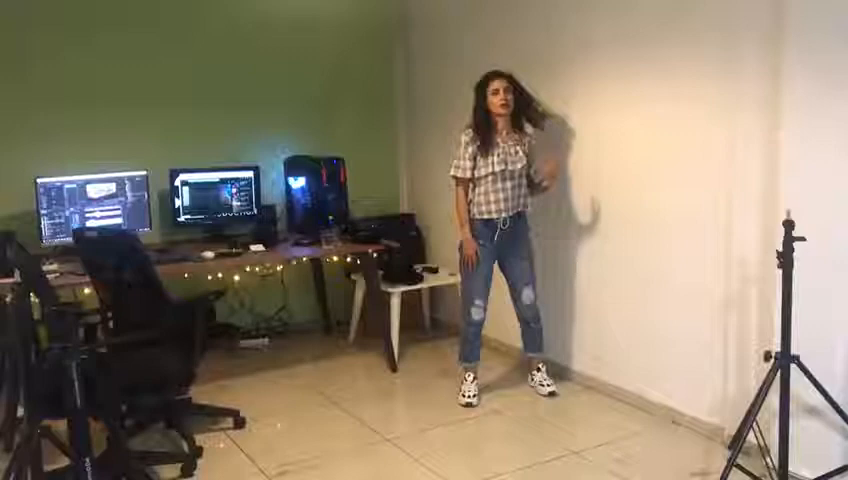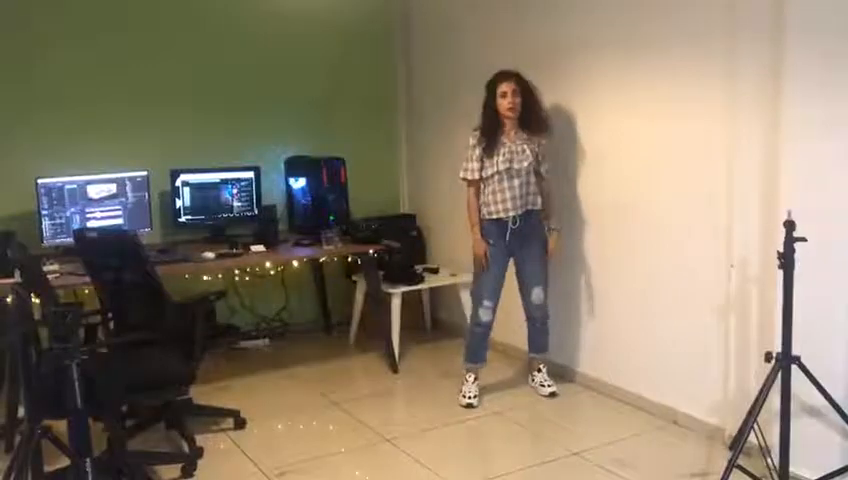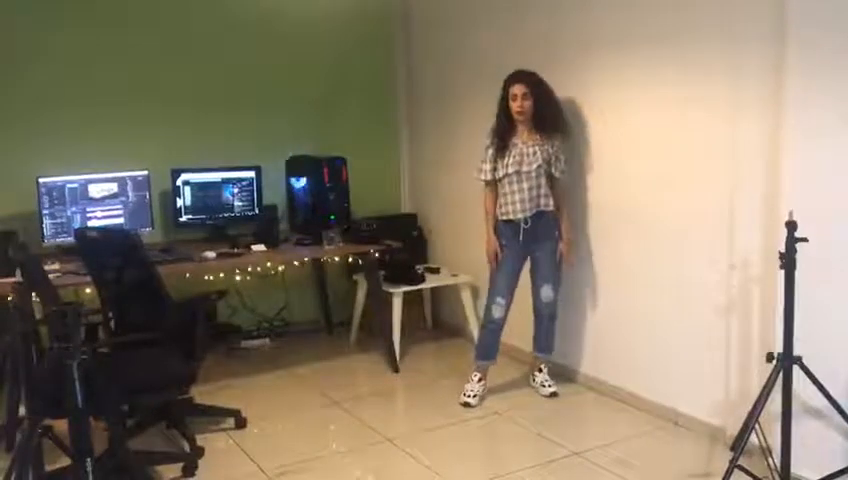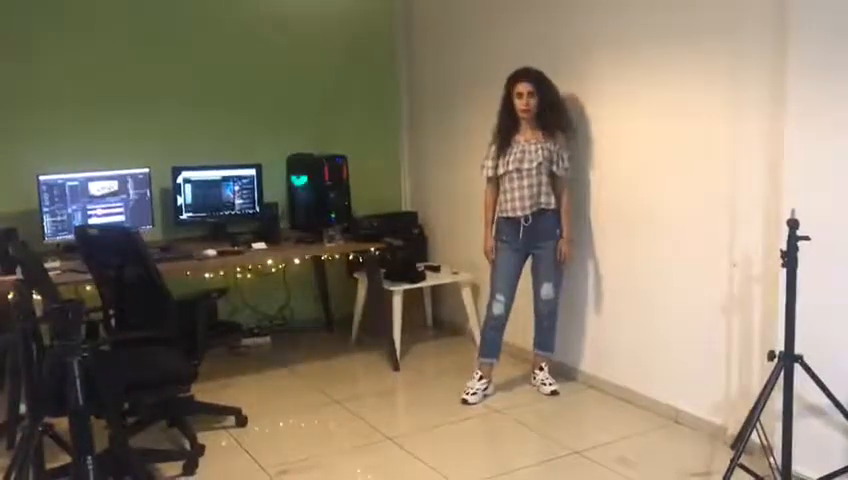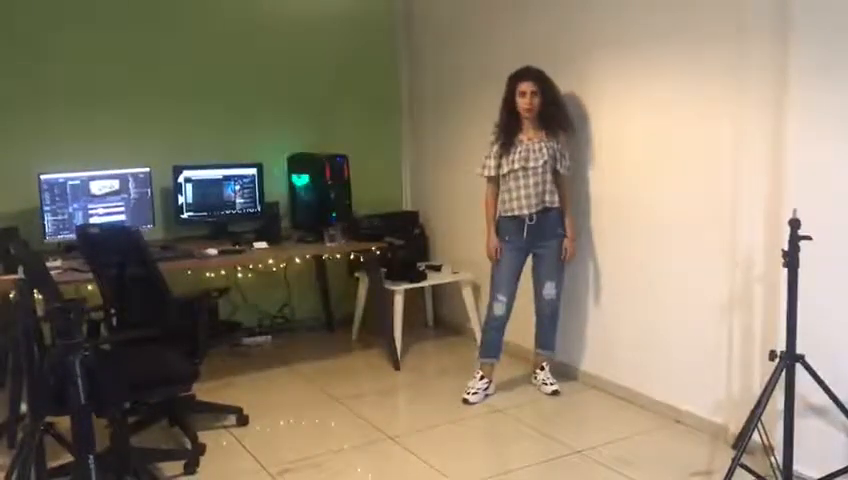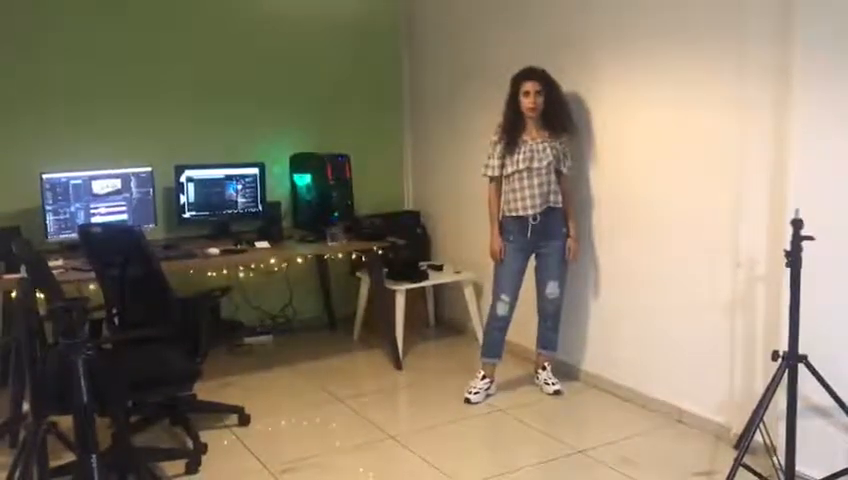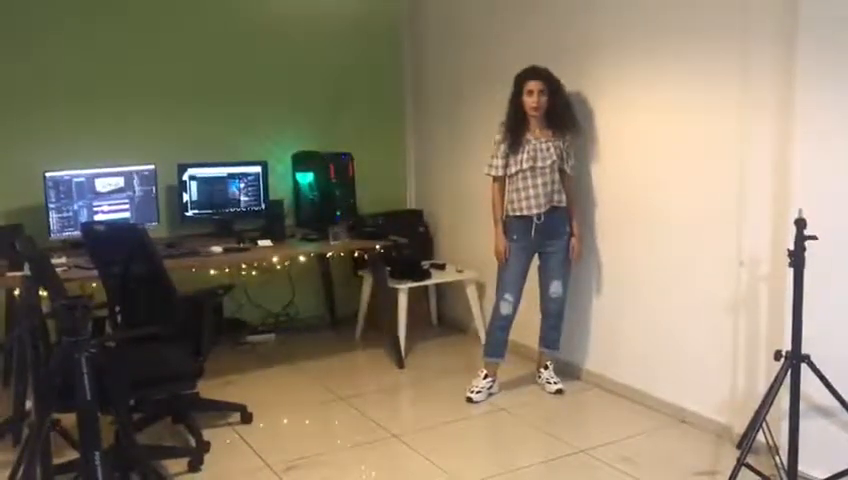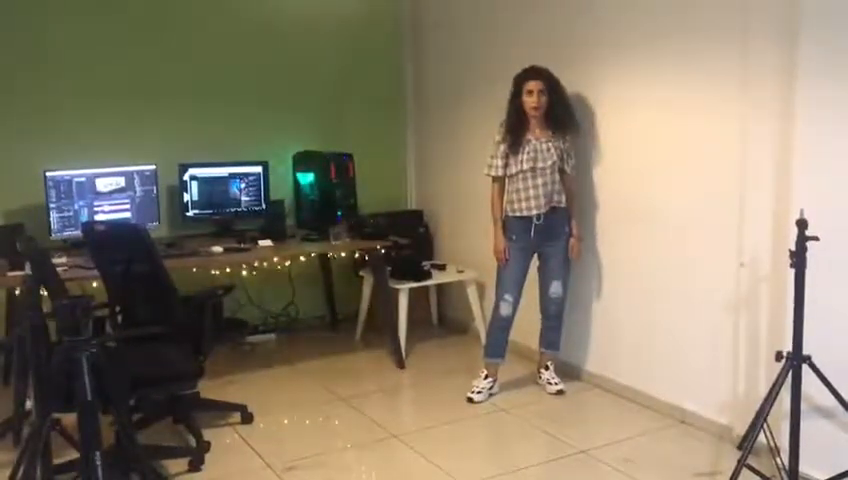
dt=0.5s
person 1, frame 1
left shoulder: (525, 139)
right shoulder: (472, 138)
left elbow: (529, 187)
right elbow: (461, 189)
left wrist: (547, 180)
right wrist: (465, 234)
left hip: (516, 229)
right hip: (482, 231)
left knee: (528, 303)
right knee: (475, 307)
left ankle: (537, 369)
right ankle: (469, 377)
person 1, frame 2
left shoulder: (534, 139)
right shoulder: (481, 139)
left elbow: (542, 187)
right elbow: (472, 191)
left wrist: (551, 228)
right wrist: (476, 235)
left hip: (530, 228)
right hip: (494, 230)
left knee: (537, 303)
right knee: (484, 307)
left ankle: (538, 370)
right ankle: (471, 378)
person 1, frame 3
left shoulder: (551, 141)
right shoulder: (498, 143)
left elbow: (558, 191)
right elbow: (490, 192)
left wrist: (565, 235)
right wrist: (490, 235)
left hip: (545, 229)
right hip: (509, 231)
left knee: (546, 304)
right knee: (497, 306)
left ankle: (540, 371)
right ankle: (479, 377)
person 1, frame 4
left shoulder: (554, 140)
right shoulder: (502, 141)
left elbow: (562, 190)
right elbow: (491, 189)
left wrist: (565, 235)
right wrist: (488, 234)
left hip: (546, 227)
right hip: (510, 229)
left knee: (547, 302)
right knee: (498, 304)
left ankle: (541, 370)
right ankle: (483, 376)
person 1, frame 5
left shoulder: (555, 139)
right shoulder: (502, 140)
left elbow: (562, 188)
right elbow: (491, 189)
left wrist: (569, 232)
right wrist: (491, 233)
left hip: (548, 227)
right hip: (512, 228)
left knee: (548, 301)
right knee: (499, 303)
left ankle: (541, 368)
right ankle: (484, 376)
person 1, frame 6
left shoulder: (557, 139)
right shoulder: (504, 139)
left elbow: (564, 187)
right elbow: (494, 188)
left wrist: (572, 231)
right wrist: (495, 233)
left hip: (552, 228)
right hip: (515, 228)
left knee: (551, 301)
right knee: (502, 303)
left ankle: (543, 367)
right ankle: (486, 376)
person 1, frame 7
left shoulder: (561, 138)
right shoulder: (508, 138)
left elbow: (568, 185)
right elbow: (497, 187)
left wrist: (575, 229)
right wrist: (499, 232)
left hip: (556, 227)
right hip: (519, 227)
left knee: (554, 300)
right knee: (506, 302)
left ankle: (545, 367)
right ankle: (489, 375)
person 1, frame 8
left shoulder: (561, 138)
right shoulder: (508, 138)
left elbow: (568, 185)
right elbow: (497, 187)
left wrist: (575, 230)
right wrist: (498, 233)
left hip: (555, 227)
right hip: (518, 227)
left knee: (554, 301)
right knee: (506, 303)
left ankle: (546, 368)
right ankle: (489, 375)
